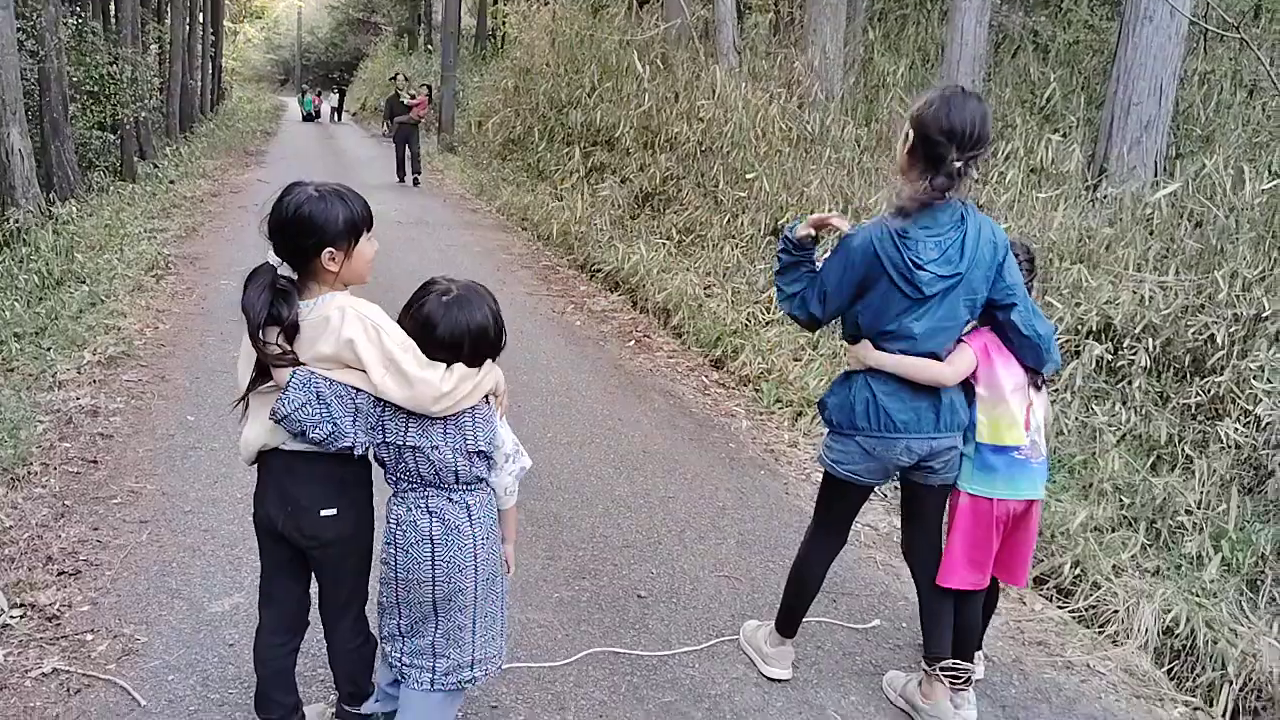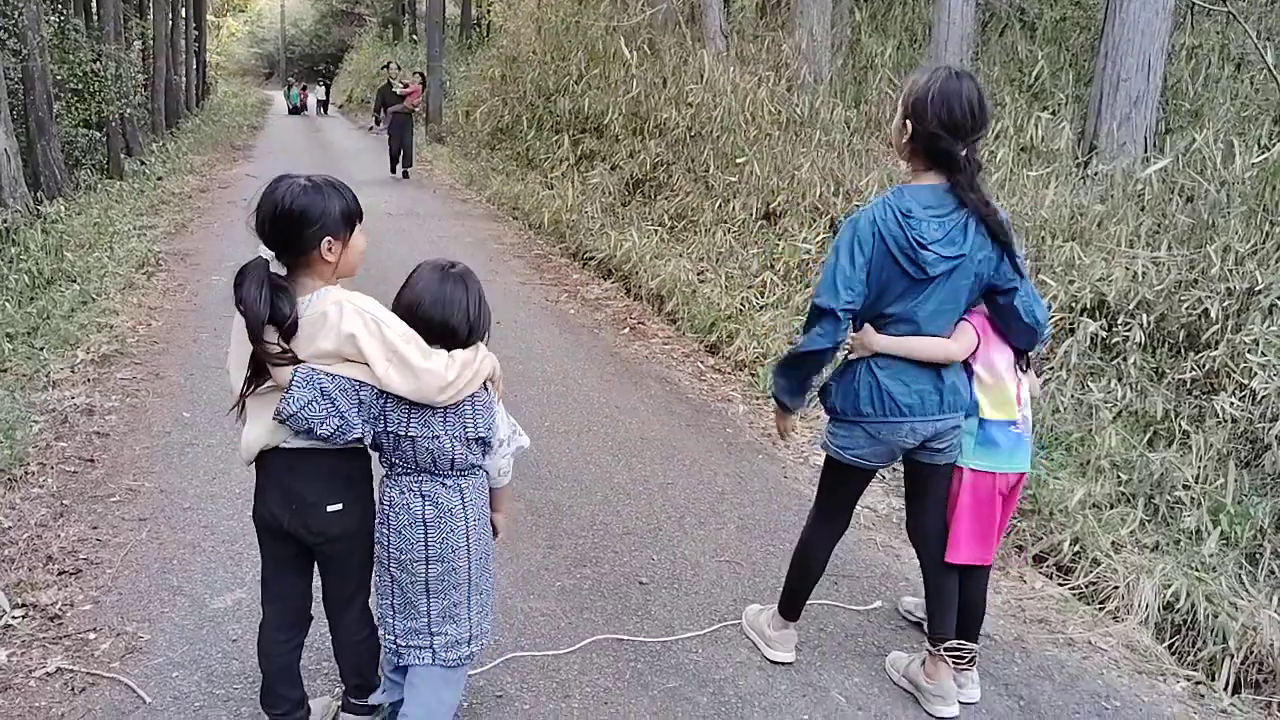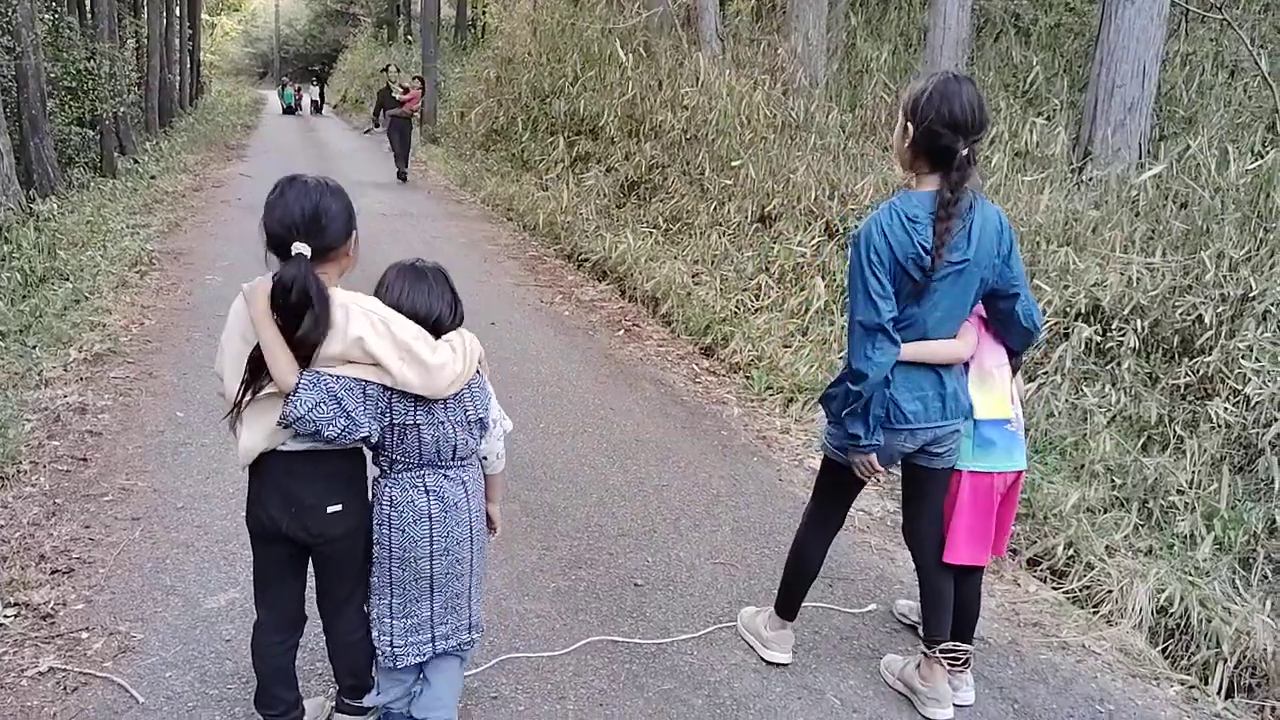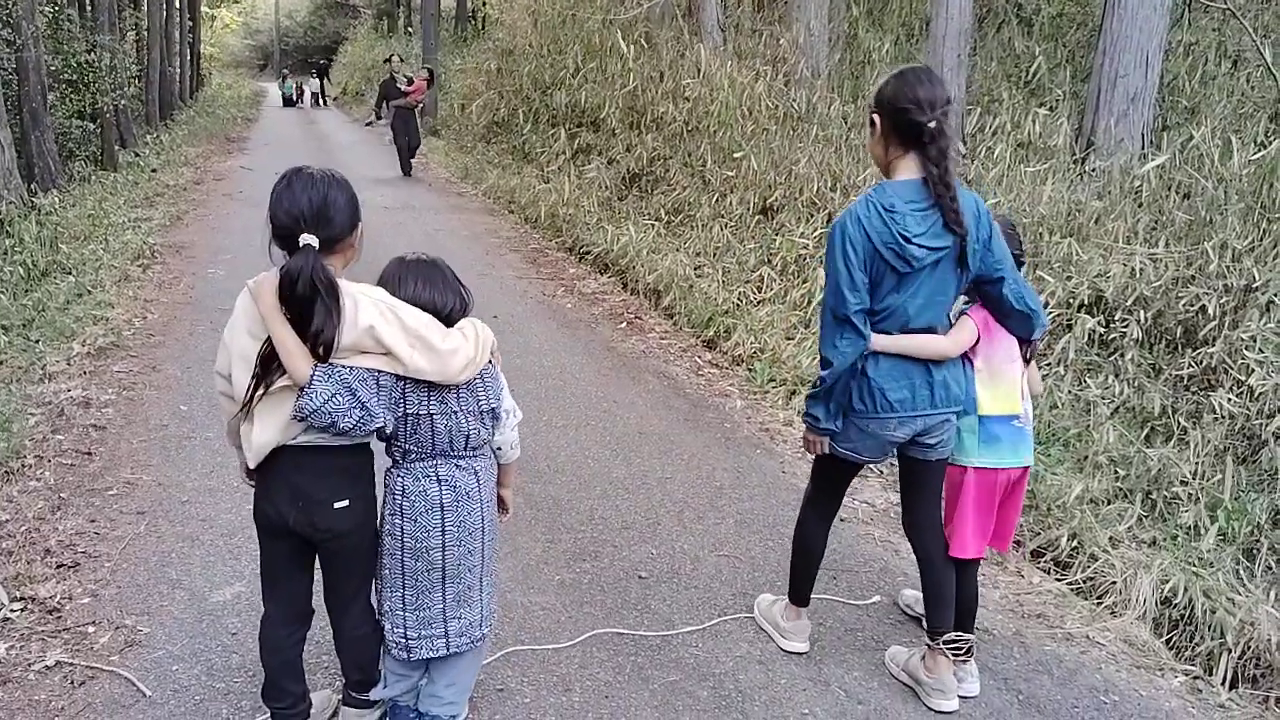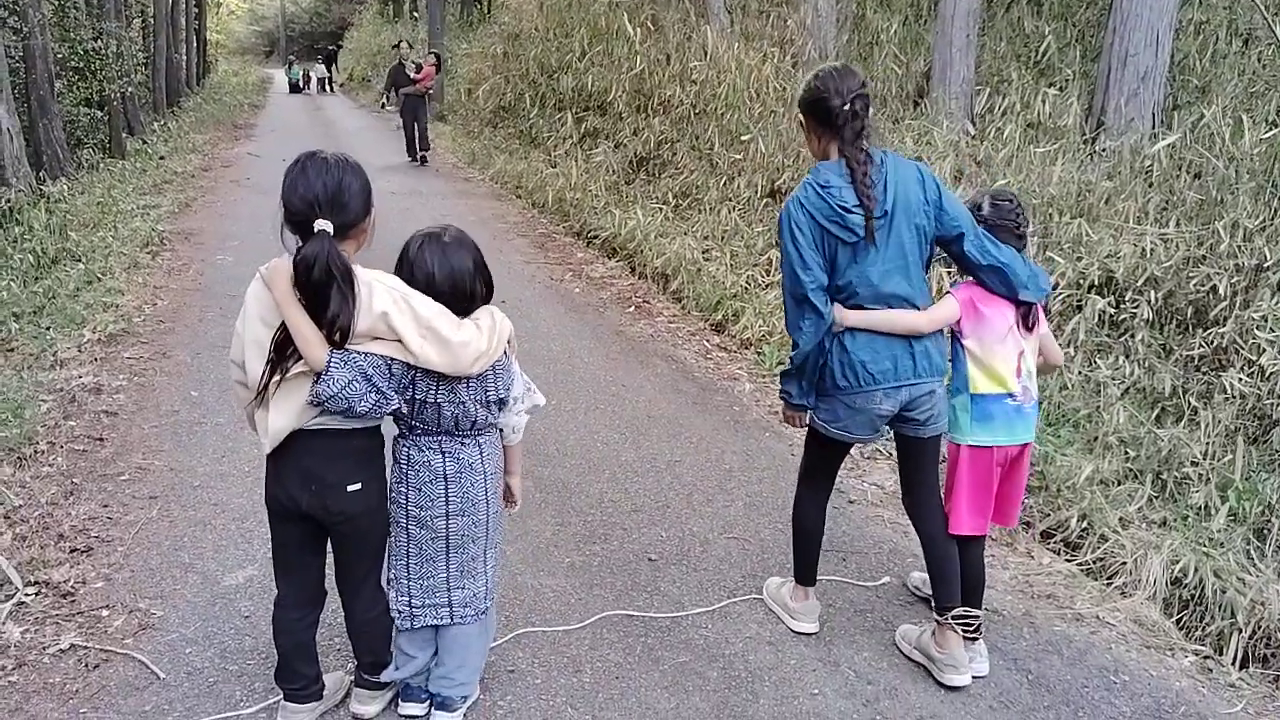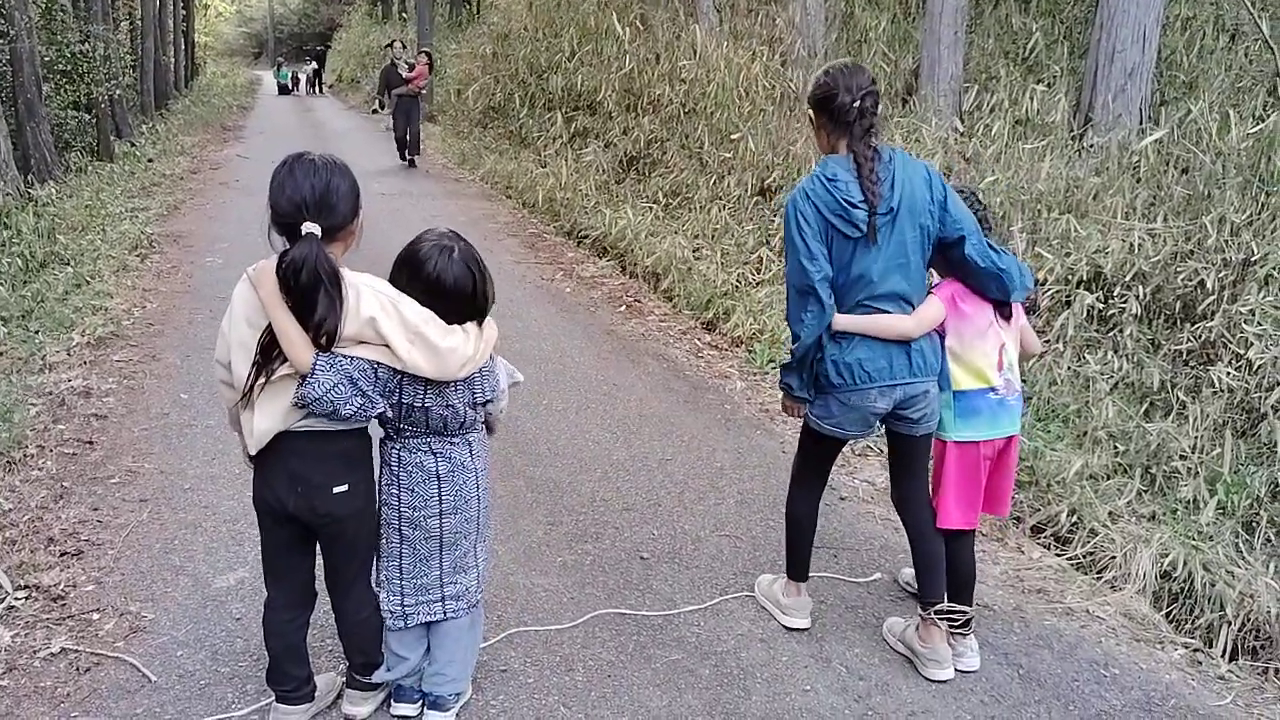
dt=0.3s
person 1, frame 1
left shoulder: (872, 238)
right shoulder: (987, 238)
left elbow: (806, 311)
right elbow: (1024, 326)
left wrist: (796, 241)
right wrist: (1043, 365)
left hip: (872, 419)
right hip: (942, 424)
left knee: (825, 535)
right knee: (925, 547)
left ankle: (780, 642)
person 1, frame 2
left shoulder: (873, 222)
right shoulder: (985, 219)
left elbow: (830, 321)
right elbow: (1019, 310)
left wrist: (789, 389)
right wrist: (1024, 350)
left hip: (877, 403)
right hip: (944, 405)
left knee: (828, 518)
right knee: (931, 529)
left ankle: (782, 625)
person 1, frame 3
left shoulder: (882, 229)
right shoulder: (991, 224)
left elbow: (871, 343)
right elbow: (1017, 315)
left wrist: (861, 434)
right wrist: (1008, 354)
left hip: (885, 410)
right hip: (945, 411)
left knee: (823, 517)
right knee: (928, 533)
left ankle: (778, 626)
person 1, frame 4
left shoulder: (859, 219)
right shoulder: (971, 210)
left elbow: (844, 331)
right elbow: (1008, 294)
left wrist: (822, 413)
right wrist: (1033, 327)
left hip: (871, 399)
right hip: (939, 397)
left knee: (820, 504)
right knee: (926, 523)
left ankle: (794, 615)
right ankle: (939, 665)
person 1, frame 5
left shoulder: (804, 205)
right shoulder: (914, 179)
left elbow: (808, 310)
right elbow: (979, 250)
left wrist: (797, 390)
right wrist: (1035, 288)
left hip: (853, 376)
right hip: (922, 369)
left knee: (815, 483)
right knee: (925, 498)
left ankle: (802, 596)
right ankle: (949, 641)
person 1, frame 6
left shoulder: (809, 197)
right shoulder: (923, 179)
left elbow: (811, 302)
right elbow: (978, 258)
left wrist: (796, 380)
right wrist: (1021, 285)
left hip: (848, 373)
right hip: (918, 368)
left knee: (808, 478)
right knee: (914, 494)
left ankle: (794, 593)
right ankle: (932, 633)
person 2, frame 1
left shoulder: (269, 309)
right shoulder: (355, 322)
left elbow: (256, 387)
right elbow: (430, 389)
right wrist: (488, 377)
left hip: (274, 484)
right hip: (334, 489)
left knee: (279, 612)
right knee: (344, 612)
person 2, frame 2
left shoulder: (256, 303)
right shoulder: (354, 317)
left elbow: (246, 382)
right elbow: (434, 378)
right wrist: (483, 360)
left hip: (273, 481)
right hip: (337, 485)
left knee: (281, 609)
right knee: (349, 606)
person 2, frame 3
left shoulder: (250, 305)
right shoulder: (357, 318)
left elbow: (233, 384)
right elbow: (438, 372)
right wrist: (469, 345)
left hip: (267, 484)
right hip: (333, 486)
left knee: (276, 611)
right knee: (345, 607)
person 2, frame 4
left shoulder: (255, 300)
right shoulder: (366, 310)
left elbow: (229, 385)
right elbow: (451, 358)
left wrist: (249, 455)
right wrist: (479, 335)
left hip: (274, 478)
right hip: (341, 481)
left knee: (282, 606)
right knee: (351, 601)
person 2, frame 5
left shoulder: (266, 286)
right shoulder: (379, 296)
left elbow: (243, 374)
right elbow: (461, 348)
right wrist: (496, 323)
left hip: (286, 464)
right hip: (352, 464)
left knee: (295, 588)
right knee: (362, 583)
person 2, frame 6
left shoulder: (251, 289)
right shoulder: (367, 300)
left elbow: (229, 375)
right elbow: (448, 354)
right wrist: (484, 330)
left hip: (273, 465)
right hip: (339, 465)
left knee: (285, 589)
right knee: (352, 585)
person 3, frame 1
left shoulder: (382, 403)
right shoulder: (483, 417)
left elbow: (298, 391)
right elbow: (504, 489)
right wrist: (507, 539)
left hip: (408, 537)
right hip: (468, 543)
left knee: (405, 629)
right knee: (449, 645)
person 3, frame 2
left shoulder: (377, 388)
right shoulder: (478, 398)
left elbow: (295, 382)
right elbow: (499, 466)
right wrist: (499, 511)
left hip: (400, 522)
right hip: (461, 525)
left knee: (403, 616)
right knee: (449, 634)
person 3, frame 3
left shoulder: (373, 387)
right shoulder: (471, 383)
left elbow: (295, 384)
right elbow: (492, 454)
left wrist: (263, 313)
right wrist: (492, 502)
left hip: (398, 519)
right hip: (458, 518)
left knee: (396, 613)
right knee: (453, 619)
person 3, frame 4
left shoulder: (386, 377)
right shoulder: (483, 372)
left elbow: (310, 377)
right elbow: (506, 441)
left wrist: (269, 306)
right wrist: (505, 487)
left hip: (410, 508)
right hip: (471, 507)
left knee: (406, 603)
right knee: (463, 605)
person 3, frame 5
left shoulder: (400, 357)
right shoulder: (494, 354)
left elbow: (325, 362)
right elbow: (511, 424)
left wrist: (283, 291)
right wrist: (513, 474)
left hip: (416, 483)
right hip: (476, 485)
left knee: (414, 580)
right knee: (468, 583)
person 3, frame 6
left shoulder: (386, 361)
right shoulder: (480, 359)
left elbow: (310, 365)
left wrist: (270, 295)
left hip: (405, 485)
right hip: (464, 483)
left knee: (404, 580)
right knee: (458, 582)
person 4, frame 1
left shoulder: (981, 341)
left elbow: (945, 375)
left wrist: (875, 358)
left hip: (986, 480)
right hip: (1028, 480)
left knee: (968, 580)
right knee: (988, 574)
right ankle: (969, 653)
person 4, frame 2
left shoulder: (976, 319)
left elbow: (953, 350)
right elbow: (1031, 387)
left wrist: (881, 343)
left hip: (982, 453)
right hip: (1014, 452)
left knee: (970, 557)
right knee: (972, 552)
left ankle: (963, 668)
person 4, frame 3
left shoulder: (971, 319)
left elbow: (958, 349)
right elbow: (1017, 389)
left hip: (978, 456)
right hip: (1008, 453)
left knee: (967, 557)
right knee: (965, 550)
left ankle: (957, 669)
person 4, frame 4
left shoulder: (976, 317)
left elbow: (946, 347)
right elbow: (1034, 385)
left wrist: (876, 340)
left hip: (981, 452)
right hip: (1016, 450)
left knee: (965, 550)
right knee: (968, 543)
left ankle: (962, 661)
person 4, frame 5
left shoulder: (968, 295)
right shoulder: (1027, 297)
left elbow: (922, 322)
right elbow: (1055, 358)
left wrist: (850, 316)
left hip: (980, 430)
right hip: (1019, 427)
left knee: (967, 530)
right knee: (972, 522)
left ankle: (970, 641)
right ankle: (951, 587)
person 4, frame 6
left shoulder: (949, 292)
left elbow: (911, 325)
right elbow: (1032, 347)
left wrist: (839, 322)
left hip: (967, 424)
right hip: (1003, 414)
left knee: (956, 522)
right knee: (965, 513)
left ankle: (959, 636)
right ankle: (941, 571)
